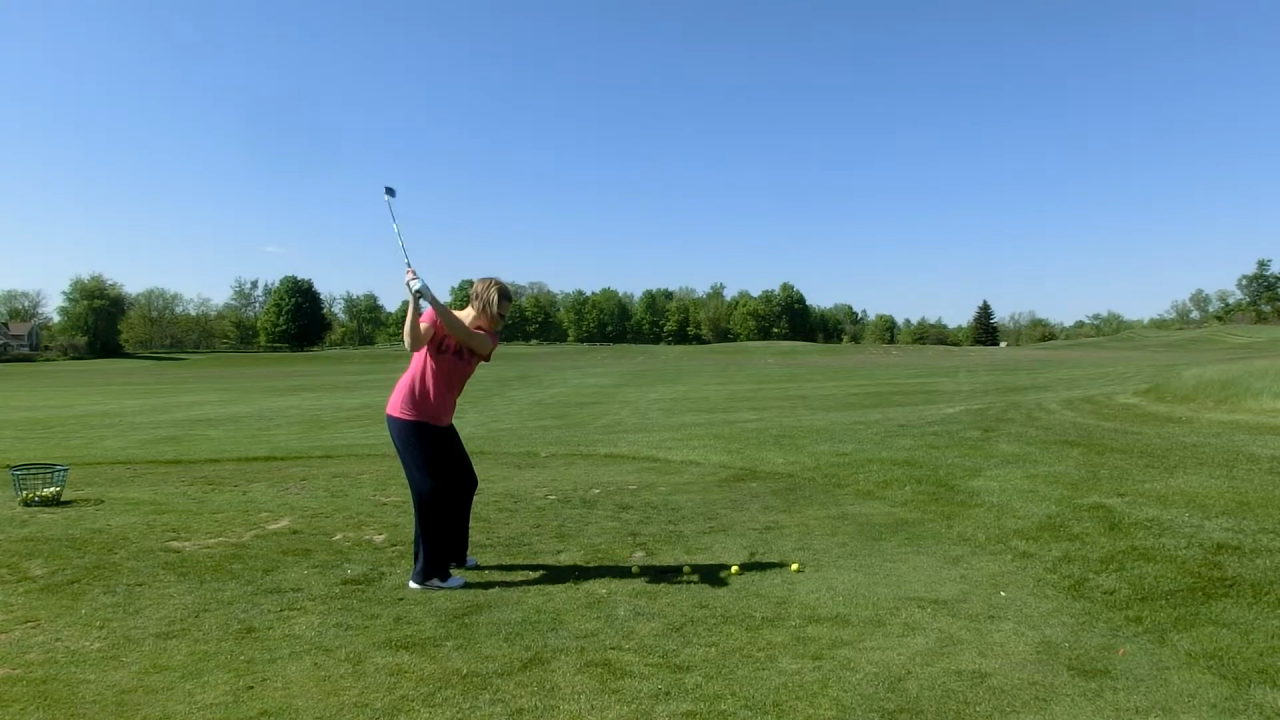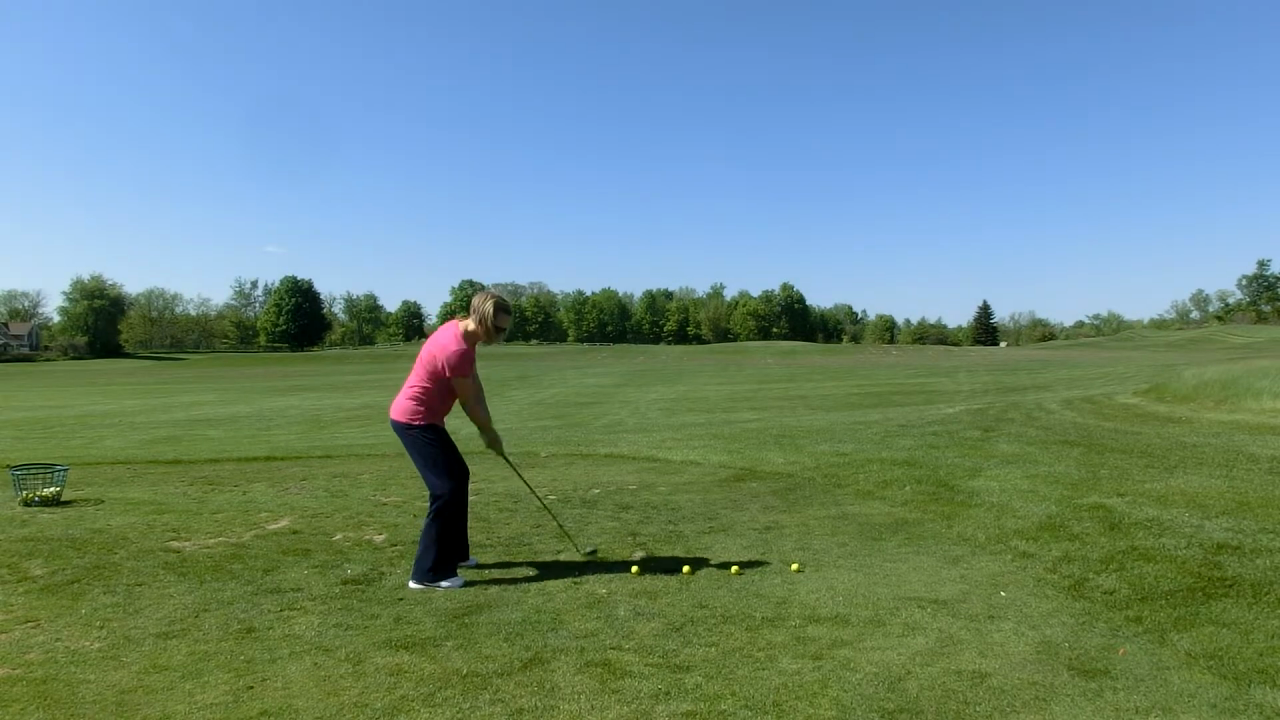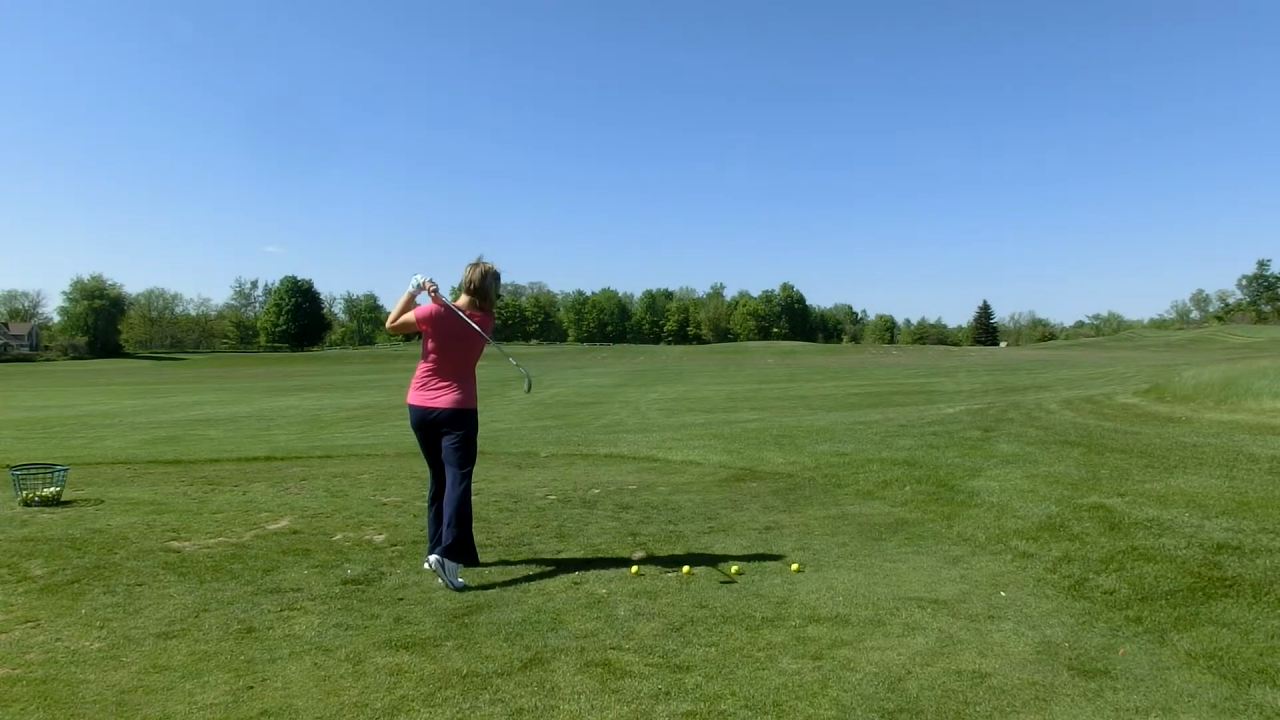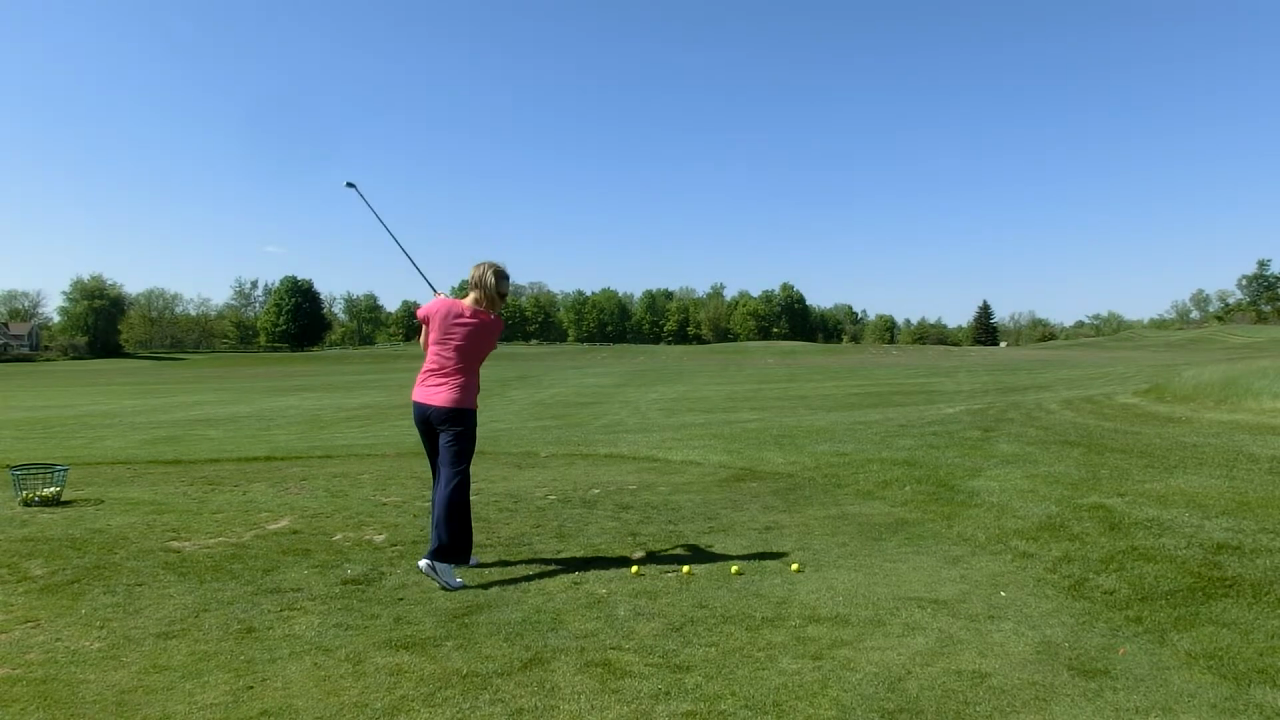
dt=0.5s
person 1, frame 1
left shoulder: (487, 338)
right shoulder: (434, 313)
left elbow: (463, 336)
right elbow: (413, 344)
left wrist: (430, 301)
right wrist: (414, 302)
left hip: (440, 420)
right hip: (408, 415)
left knee: (463, 483)
right knee: (431, 490)
left ankle: (450, 553)
right ankle: (427, 573)
person 1, frame 2
left shoulder: (455, 328)
right shoulder: (458, 352)
left elbow: (474, 385)
right elbow: (469, 402)
left wrist: (486, 428)
right wrist: (490, 434)
left hip: (407, 415)
right hip: (417, 420)
left knee: (454, 479)
right knee: (448, 490)
left ankle: (452, 553)
right ankle: (427, 572)
person 1, frame 3
left shoulder: (434, 313)
right shoulder: (485, 320)
left elbow: (392, 325)
left wrist: (414, 291)
right wrist: (436, 295)
left hip: (420, 407)
right hip: (458, 409)
left knee: (439, 479)
right knee: (458, 479)
left ankle: (438, 549)
right ankle: (447, 553)
person 1, frame 4
left shoulder: (437, 307)
right shoulder: (493, 325)
left hip: (422, 403)
right hip: (456, 407)
left knee: (444, 477)
right knee: (453, 479)
left ankle: (453, 549)
right ankle: (437, 557)
